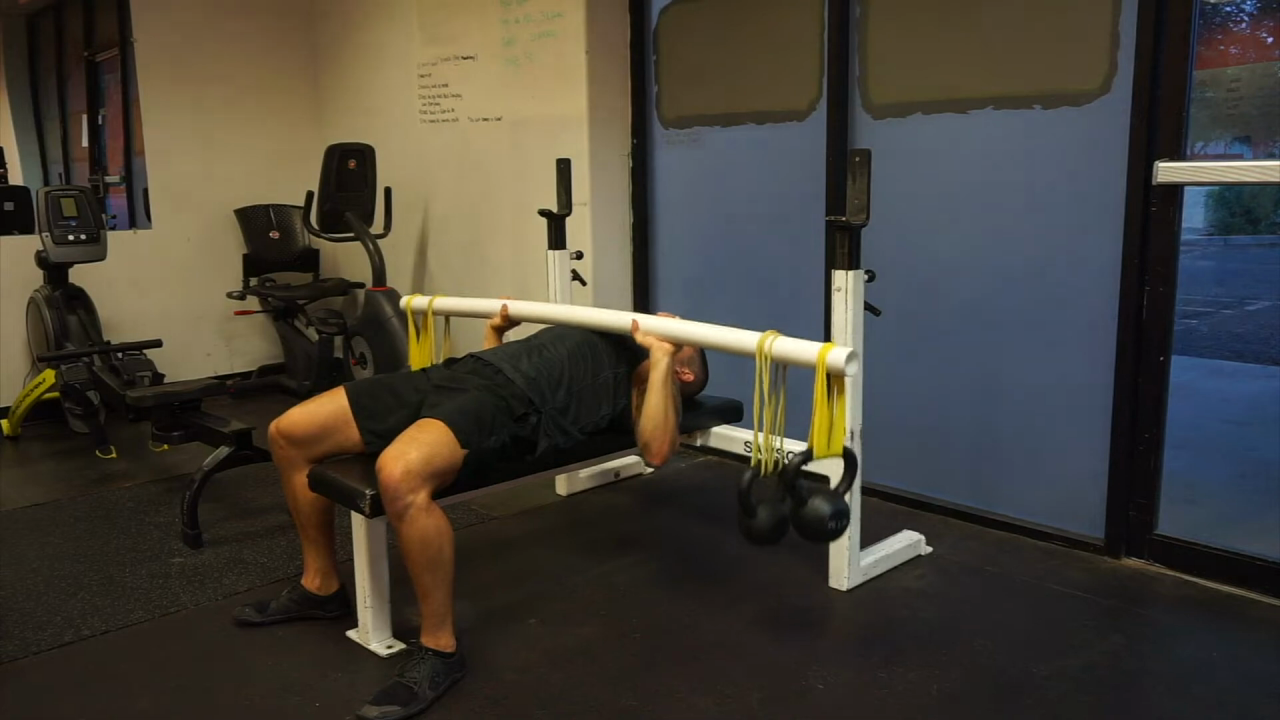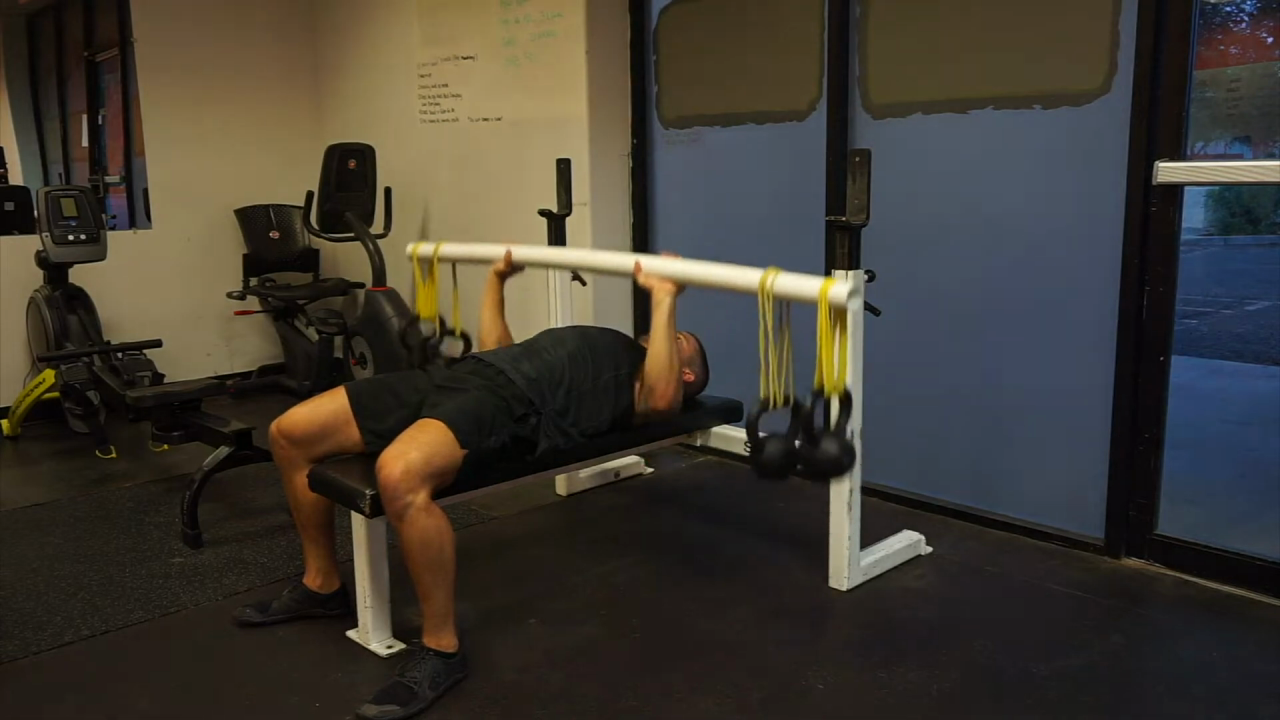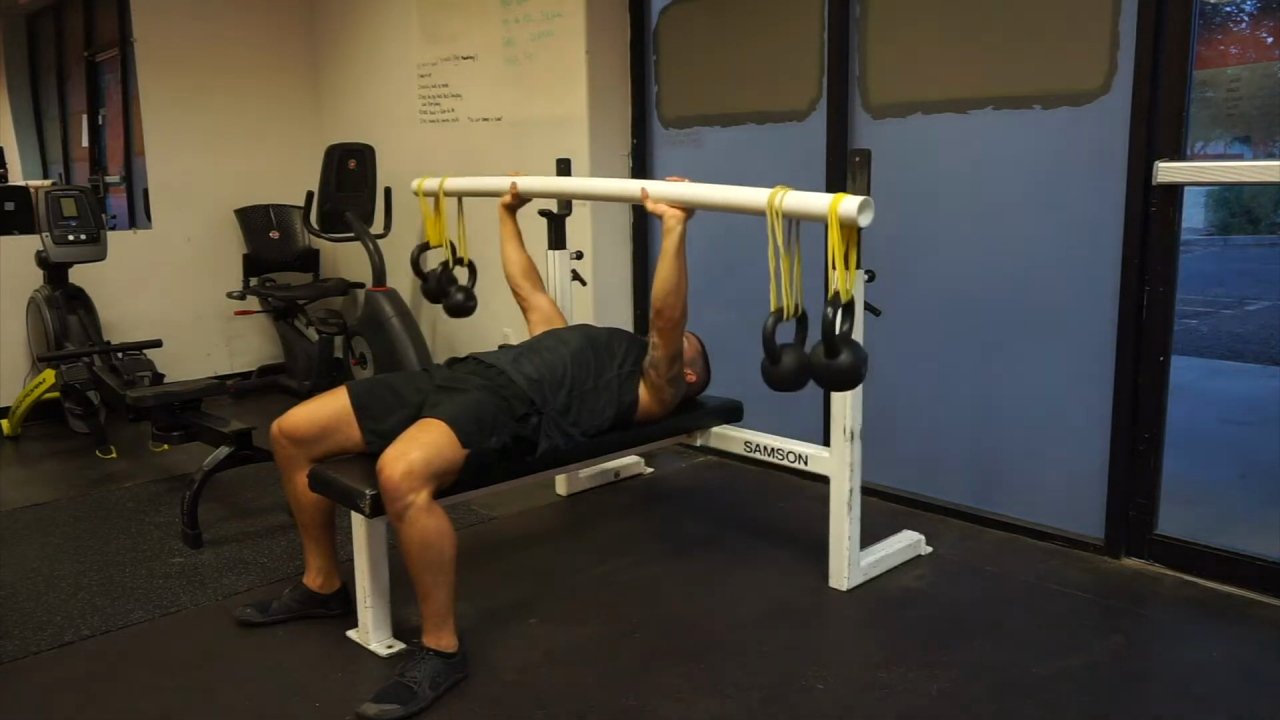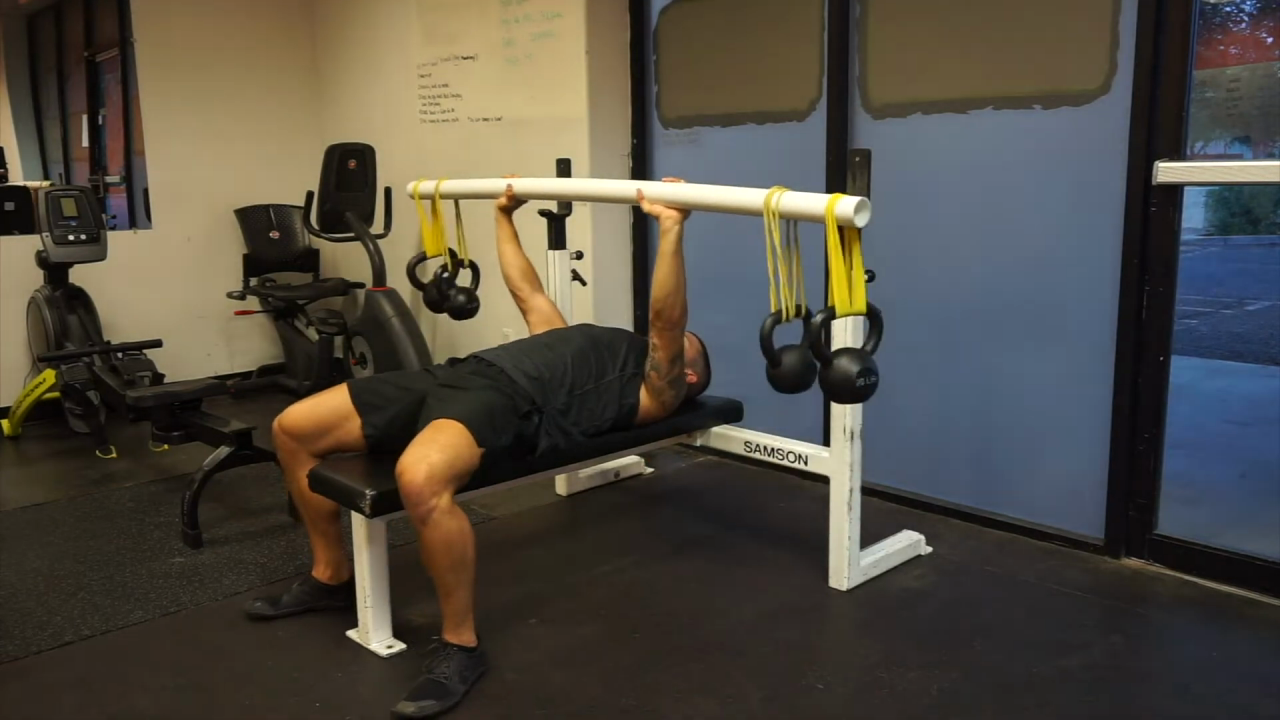
dt=0.5s
person 1, frame 1
left shoulder: (650, 378)
right shoulder: (602, 348)
left elbow: (657, 450)
left wrist: (661, 353)
right wrist: (495, 330)
left hip: (510, 400)
left knee: (401, 476)
right knee: (289, 433)
left ankle: (439, 649)
right ankle: (320, 586)
person 1, frame 2
left shoulder: (646, 380)
right shoulder: (599, 350)
left elbow: (661, 399)
right elbow: (495, 350)
left wrist: (664, 299)
right wrist: (496, 280)
left hip: (512, 403)
left knee: (400, 474)
right knee: (289, 433)
left ankle: (441, 649)
right ankle: (322, 585)
person 1, frame 3
left shoulder: (658, 386)
right shoulder: (590, 351)
left elbow: (668, 318)
right elbow: (528, 289)
left wrist: (674, 225)
right wrist: (508, 213)
left hip: (512, 402)
right hip: (460, 374)
left knee: (402, 476)
right knee: (290, 433)
left ankle: (441, 649)
right ankle: (321, 584)
person 1, frame 4
left shoulder: (657, 388)
right shoulder: (593, 353)
left elbow: (667, 318)
right elbow: (527, 291)
left wrist: (670, 227)
right wrist: (504, 215)
left hip: (513, 400)
right hip: (460, 374)
left knee: (422, 480)
right knee: (292, 429)
left ankle: (460, 646)
right ankle: (331, 577)
